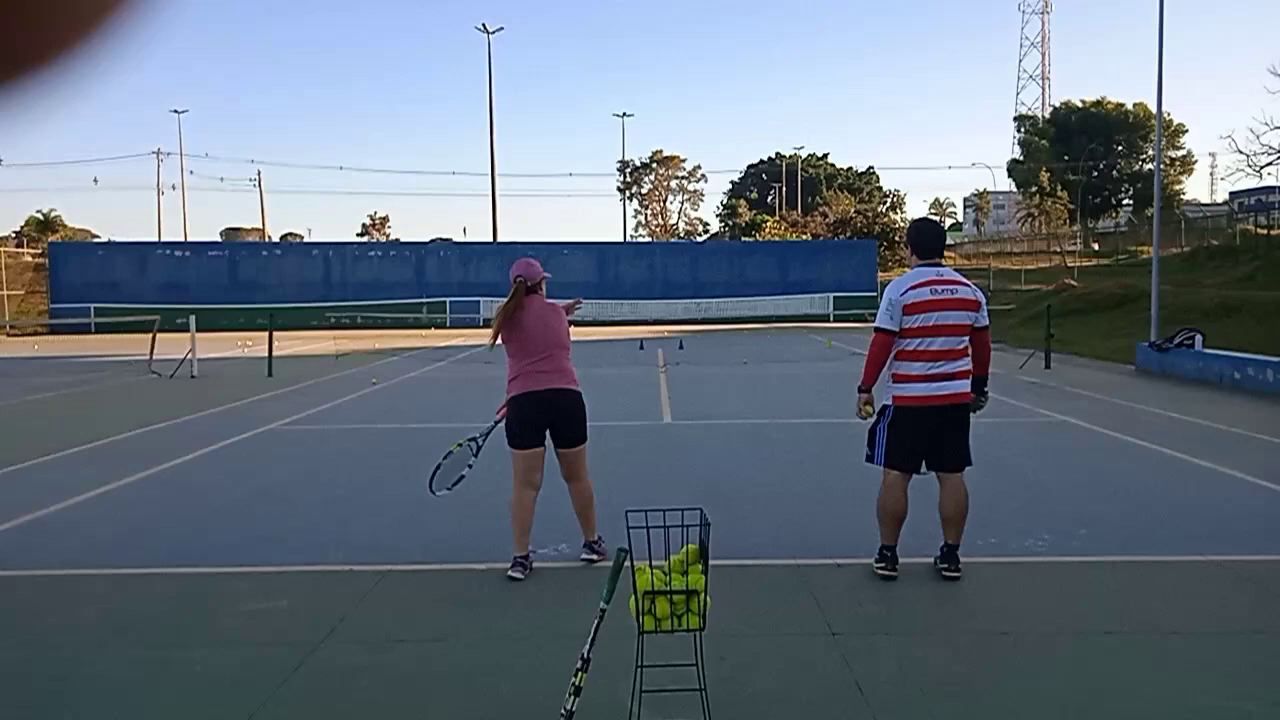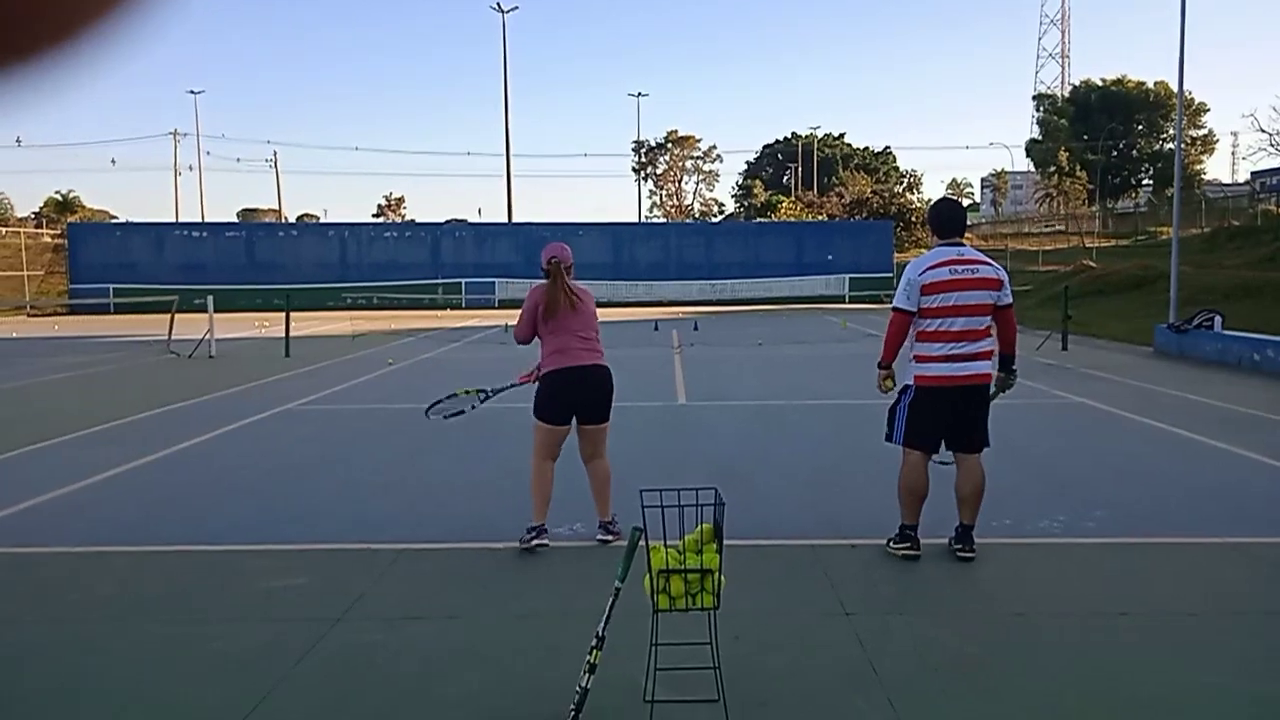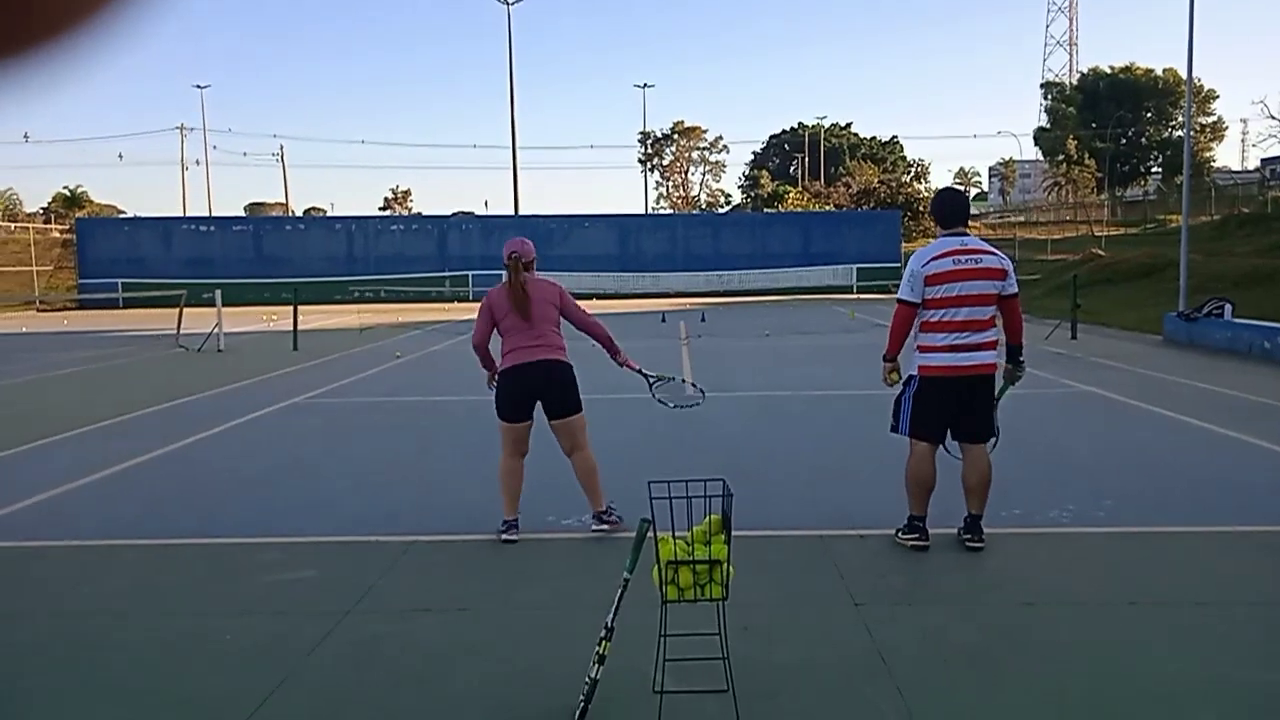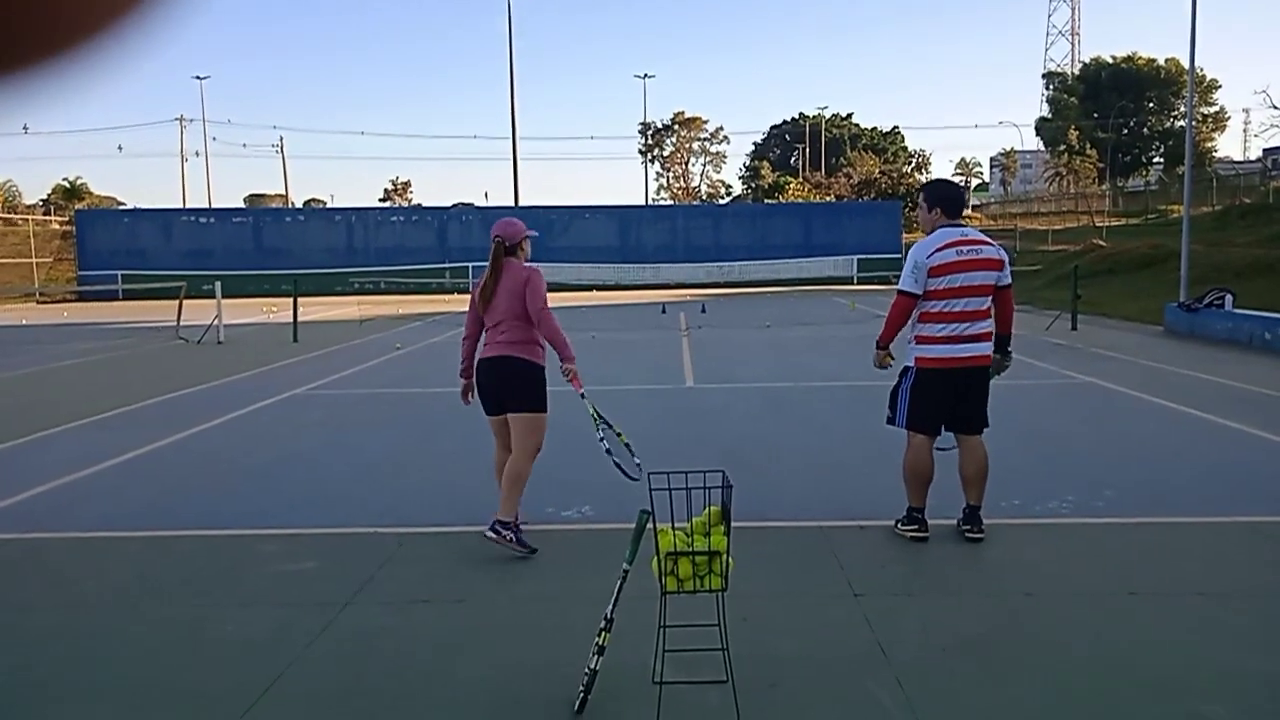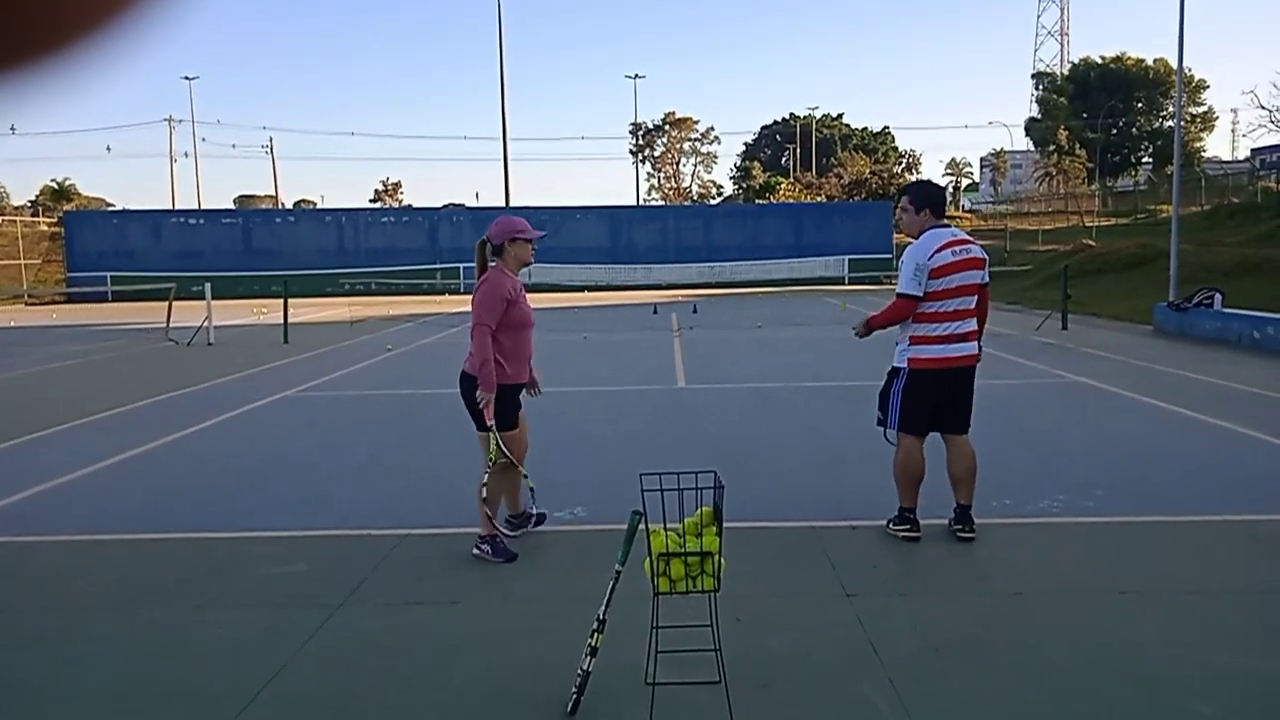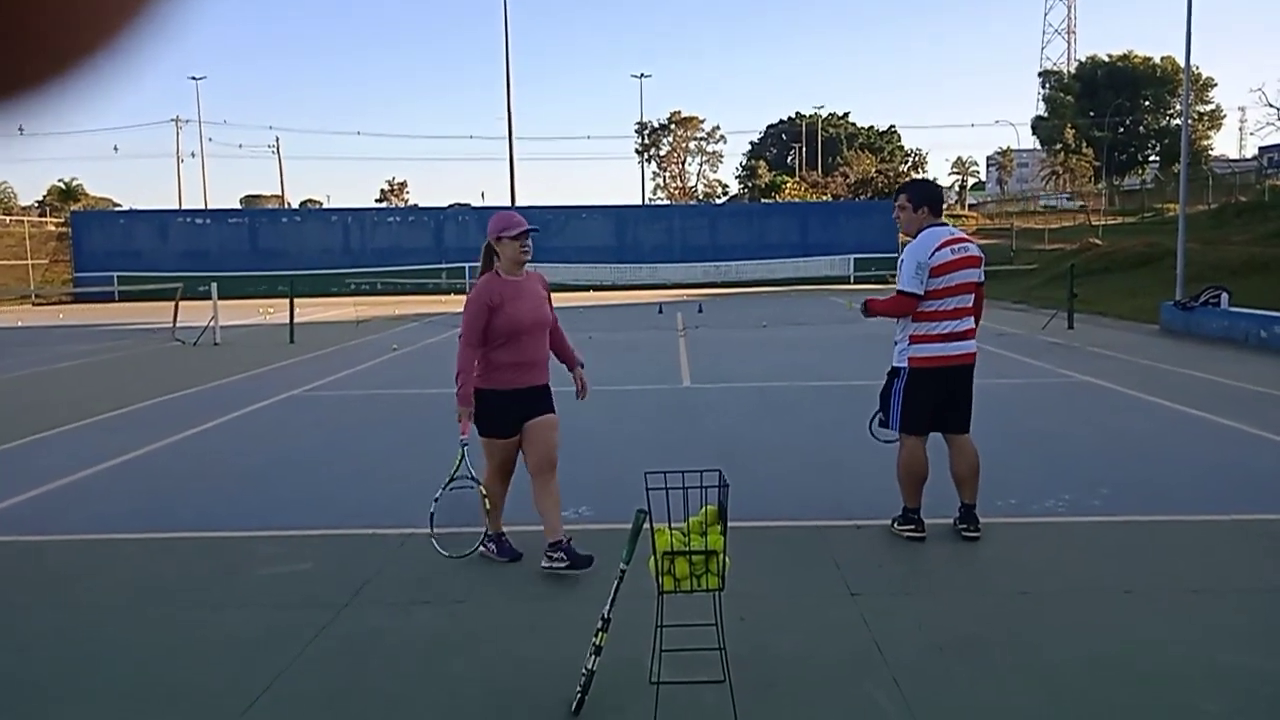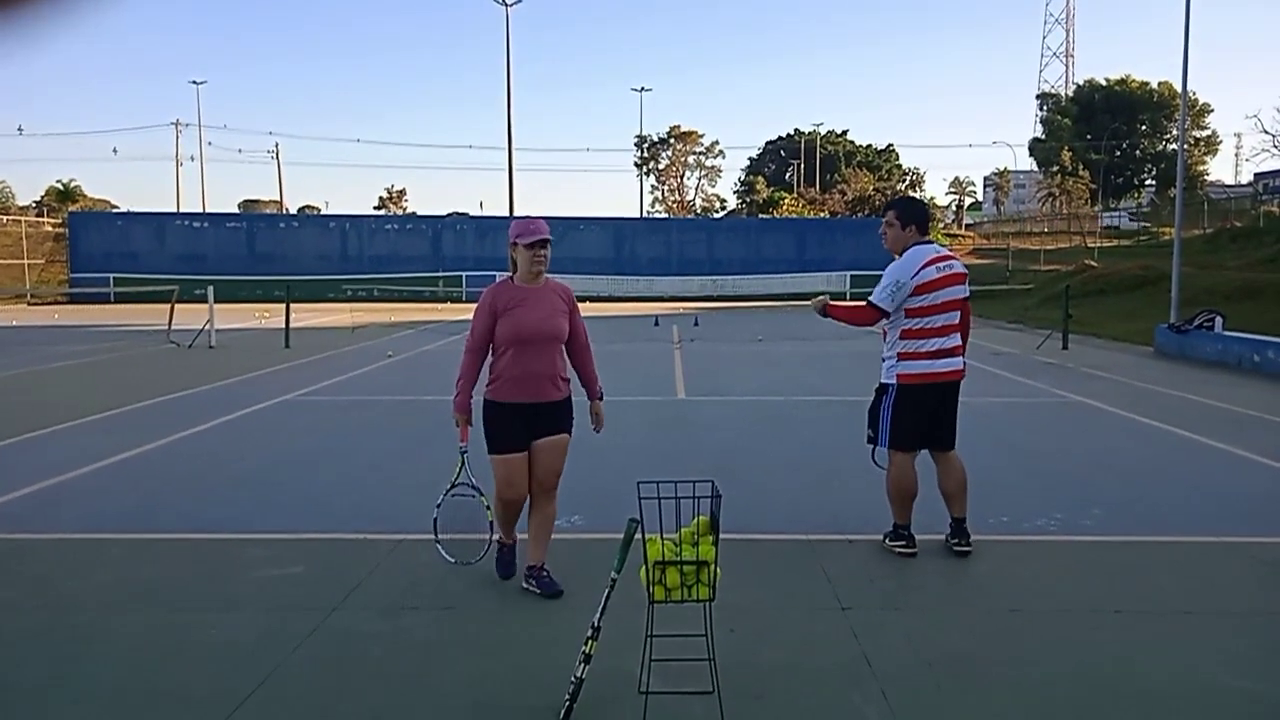
dt=0.4s
person 1, frame 1
left shoulder: (900, 289)
right shoulder: (970, 291)
left elbow: (882, 343)
right elbow: (982, 345)
left wrist: (866, 388)
right wrist: (979, 387)
left hip: (909, 399)
right hip: (955, 397)
left knee: (895, 475)
right knee: (952, 476)
left ankle: (888, 555)
right ankle: (950, 555)
person 1, frame 2
left shoulder: (919, 269)
right shoulder: (993, 270)
left elbow: (900, 322)
right elbow: (1006, 323)
left wrist: (885, 364)
right wrist: (1006, 366)
left hip: (929, 380)
right hip: (976, 378)
left knee: (915, 455)
right knee: (969, 457)
left ankle: (908, 535)
right ankle: (965, 536)
person 1, frame 3
left shoulder: (923, 259)
right shoulder: (997, 259)
left elbow: (905, 314)
right elbow: (1012, 313)
left wrist: (890, 357)
right wrist: (1014, 357)
left hip: (934, 370)
right hip: (981, 368)
left knee: (922, 446)
right knee: (975, 447)
left ankle: (917, 525)
right ankle: (974, 526)
person 1, frame 4
left shoulder: (924, 250)
right shoulder: (993, 250)
left elbow: (904, 305)
right elbow: (1005, 303)
left wrist: (883, 344)
right wrist: (1002, 347)
left hip: (931, 361)
right hip: (977, 359)
left knee: (919, 437)
right knee: (971, 437)
left ankle: (915, 517)
right ankle: (973, 517)
person 1, frame 5
left shoulder: (919, 251)
right shoulder: (975, 249)
left elbow: (904, 308)
right elbow: (982, 302)
left wrist: (870, 324)
right wrist: (974, 340)
left hip: (921, 361)
right hip: (963, 357)
left knee: (909, 437)
right knee: (958, 436)
left ankle: (907, 517)
right ankle: (964, 516)
person 1, frame 6
left shoulder: (918, 249)
right shoulder: (970, 247)
left elbow: (904, 305)
right elbow: (977, 301)
left wrist: (870, 306)
left hip: (920, 361)
right hip: (962, 356)
left knee: (912, 438)
right knee: (959, 435)
left ankle: (911, 517)
right ankle: (969, 515)
person 1, frame 7
left shoulder: (904, 268)
right shoulder: (954, 264)
left elbow: (869, 315)
right elbow: (964, 318)
left wrist: (827, 308)
left hip: (908, 378)
right hip: (948, 373)
left knee: (901, 454)
right knee: (945, 452)
left ankle: (902, 533)
right ankle: (960, 531)
person 2, frame 1
left shoulder: (507, 314)
right shoulder: (558, 314)
left hip: (526, 402)
right hip: (566, 398)
left knee: (525, 484)
right knee: (577, 476)
left ankle: (521, 558)
right ankle: (591, 543)
person 2, frame 2
left shoulder: (538, 294)
right shoulder: (586, 297)
left elbow: (522, 336)
left hip: (558, 379)
right hip: (598, 375)
left knee: (543, 457)
right knee: (595, 456)
left ankle: (538, 527)
right ankle: (606, 523)
person 2, frame 3
left shoulder: (493, 297)
right shoulder: (552, 289)
left elbow: (479, 342)
right elbow: (584, 320)
left wrist: (491, 368)
right wrist: (614, 349)
left hip: (513, 376)
right hip: (555, 371)
left knee: (512, 453)
right knee: (578, 448)
left ankle: (510, 522)
right ankle: (601, 512)
person 2, frame 4
left shoulder: (487, 282)
right shoulder: (530, 275)
left elbow: (471, 333)
right elbow: (543, 317)
left wrist: (467, 374)
right wrist: (567, 356)
left hip: (489, 367)
right hip: (522, 368)
left knee: (507, 448)
right knee: (527, 449)
left ankle: (508, 513)
right ankle: (504, 524)
person 2, frame 5
left shoulder: (508, 282)
right shoulder: (497, 283)
right elbow: (480, 333)
left wrist: (527, 373)
right wrist: (488, 383)
left hip: (505, 387)
right hip: (490, 389)
left knee: (516, 453)
right knee: (501, 462)
left ankle: (515, 516)
right ankle: (486, 539)
person 2, frame 6
left shoulder: (538, 284)
right shoulder: (485, 291)
left elbow: (552, 331)
right elbow: (469, 344)
left wrist: (574, 365)
right wrist: (465, 395)
left hip: (536, 392)
right hip: (494, 395)
left knee: (545, 468)
right knee: (500, 469)
left ankle: (557, 548)
right ankle: (492, 538)
person 2, frame 7
left shoulder: (563, 295)
right shoulder: (495, 296)
left elbow: (579, 348)
right elbow: (474, 351)
left wrist: (594, 395)
right wrist: (462, 401)
left hip: (555, 407)
right hip: (504, 409)
left knee: (546, 490)
right knee: (510, 495)
left ankle: (536, 569)
right ankle: (506, 541)
